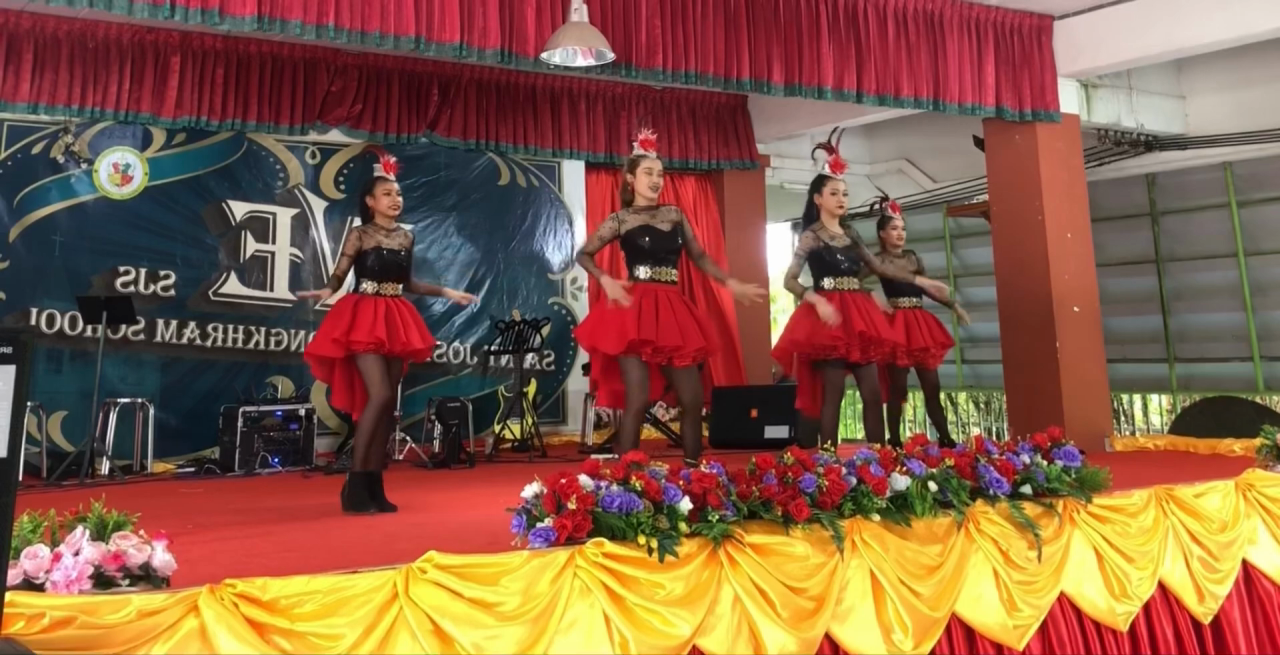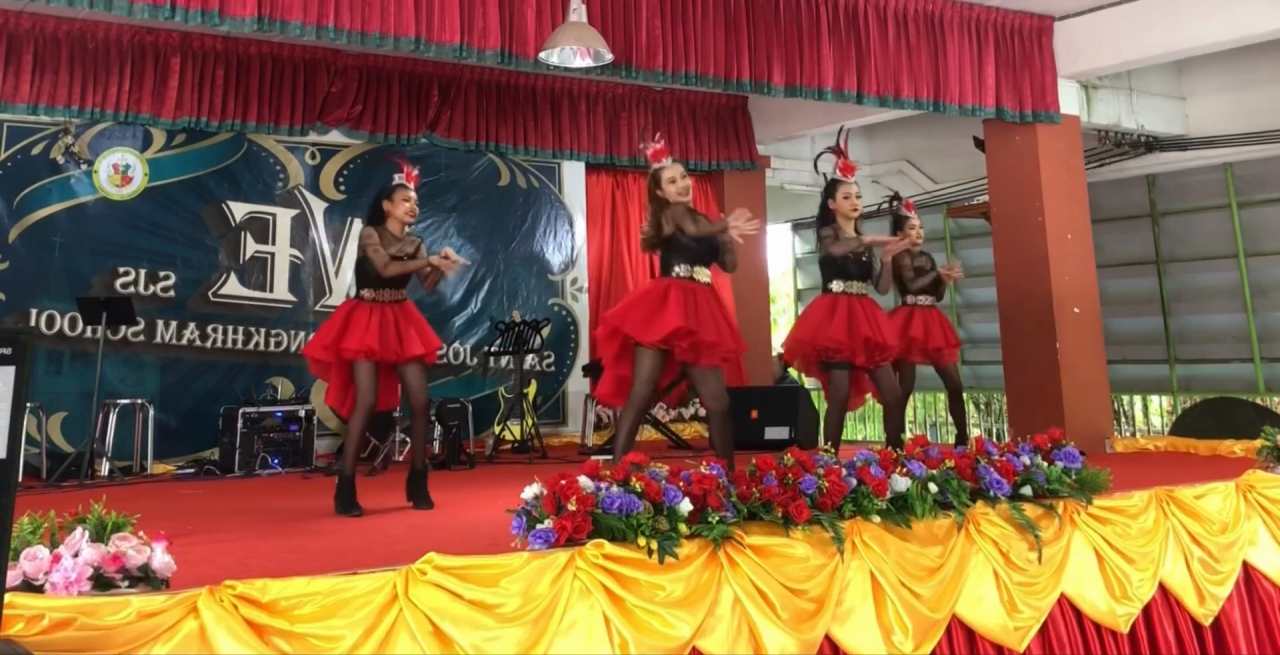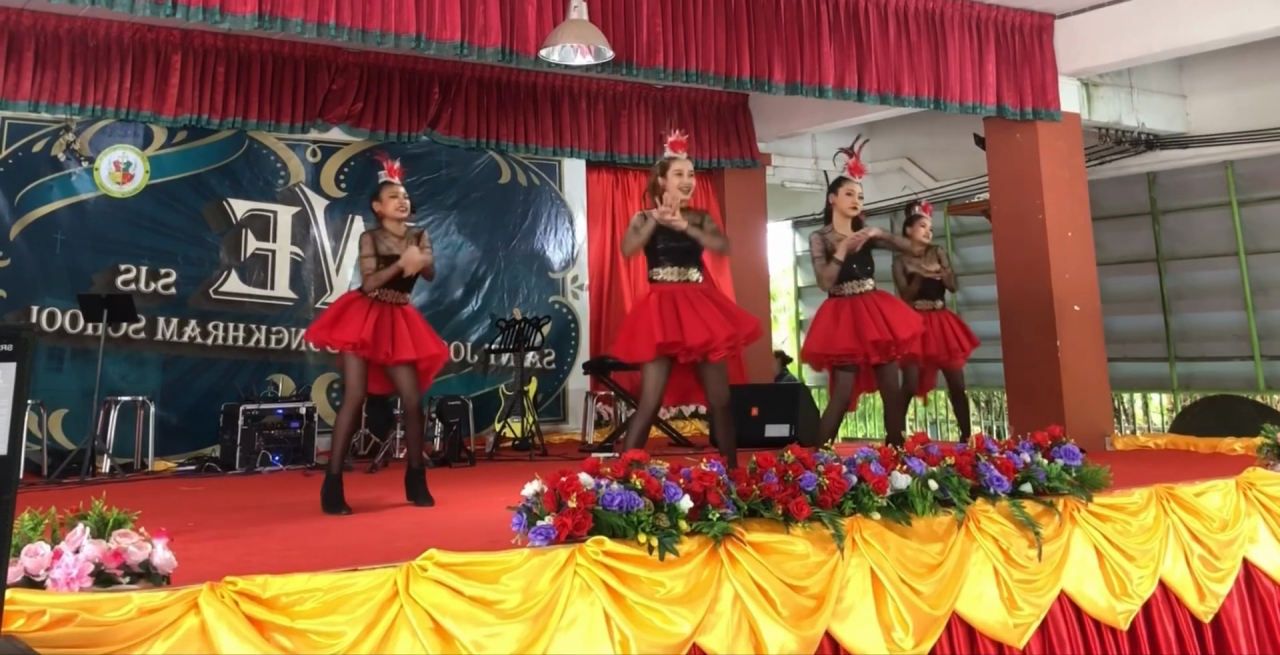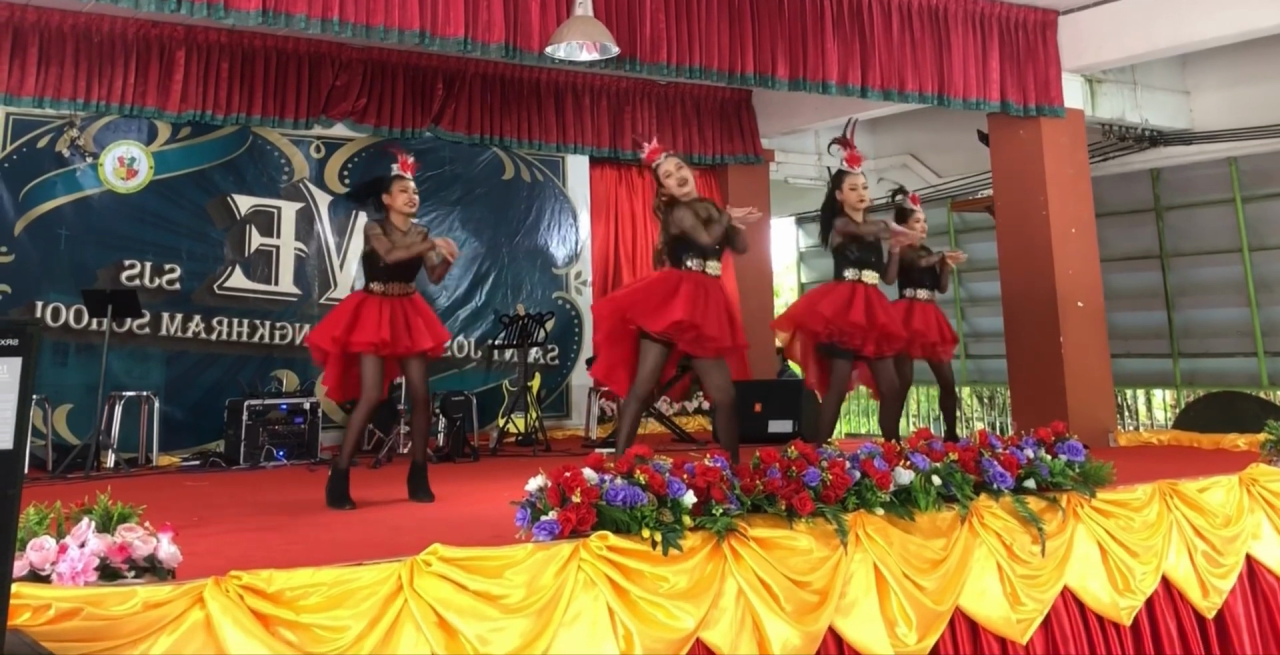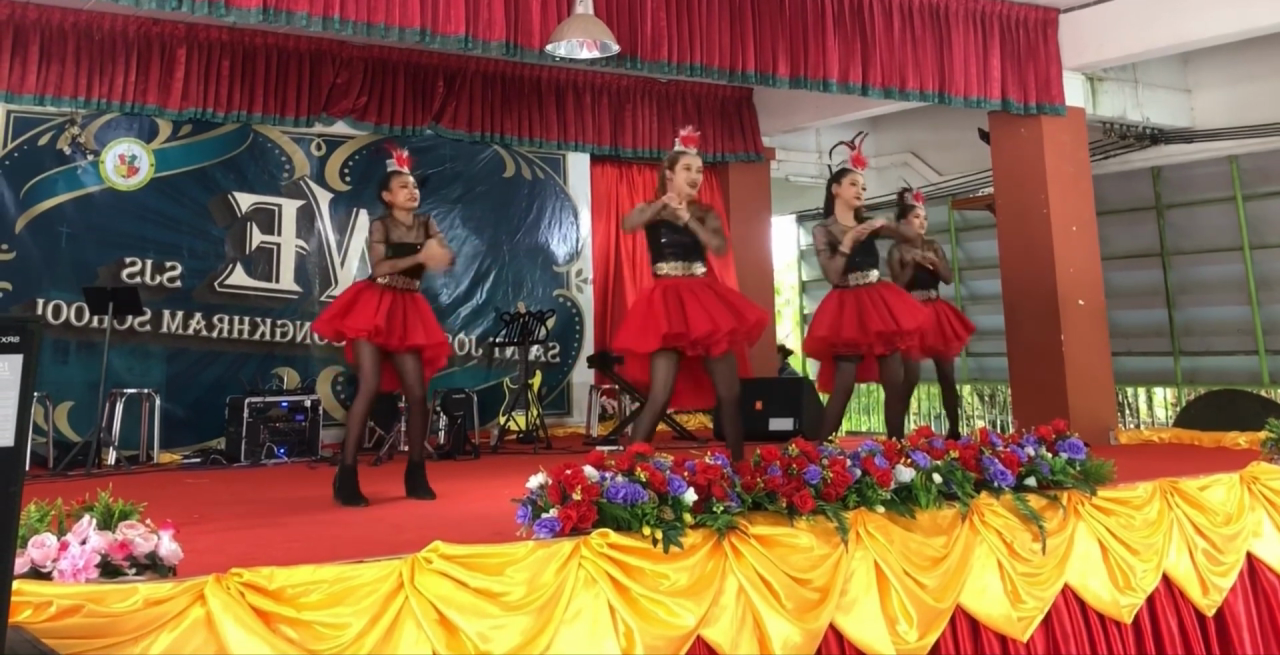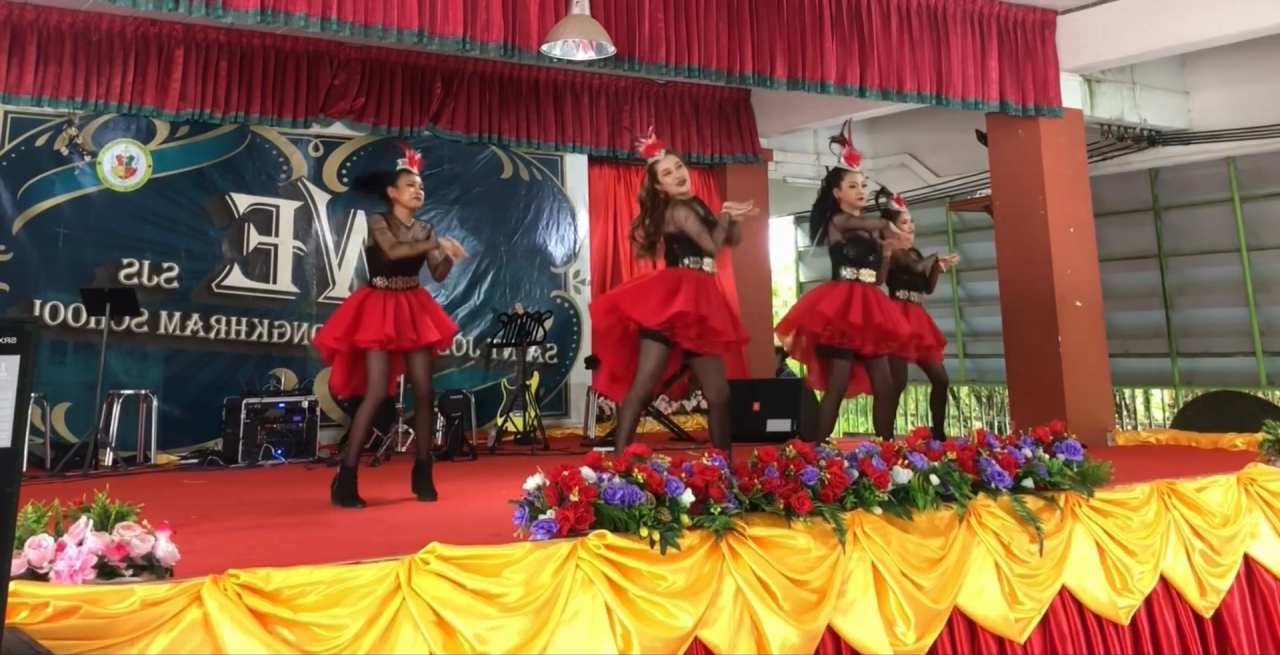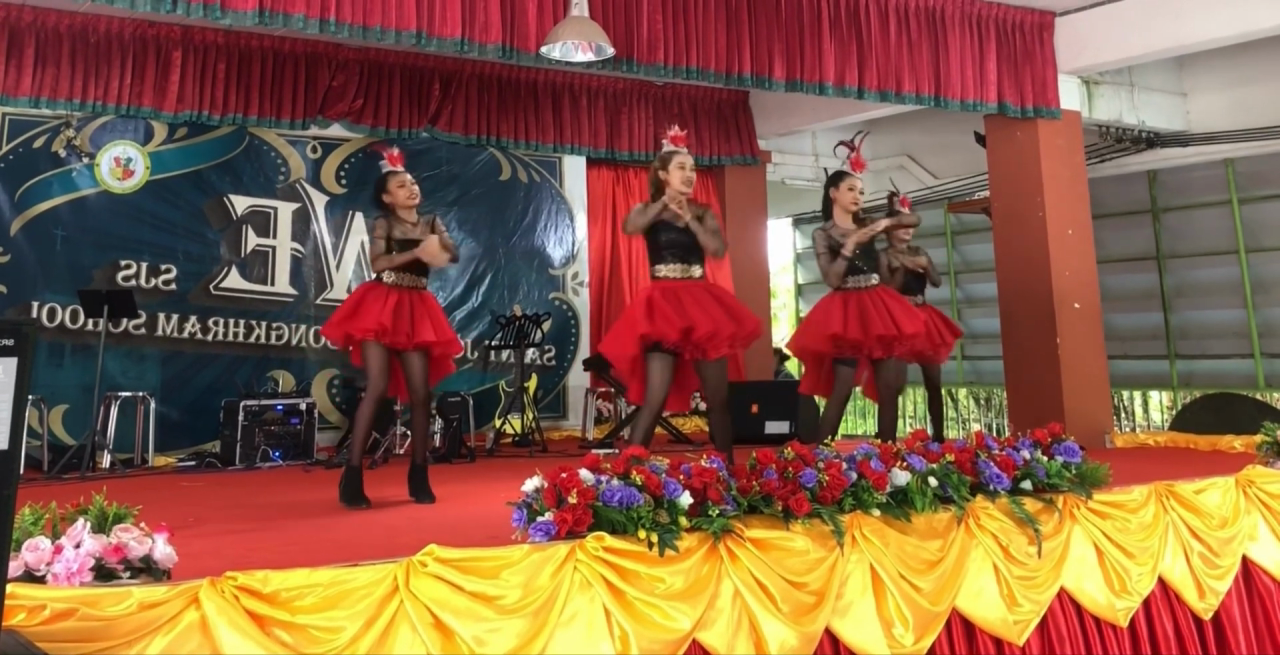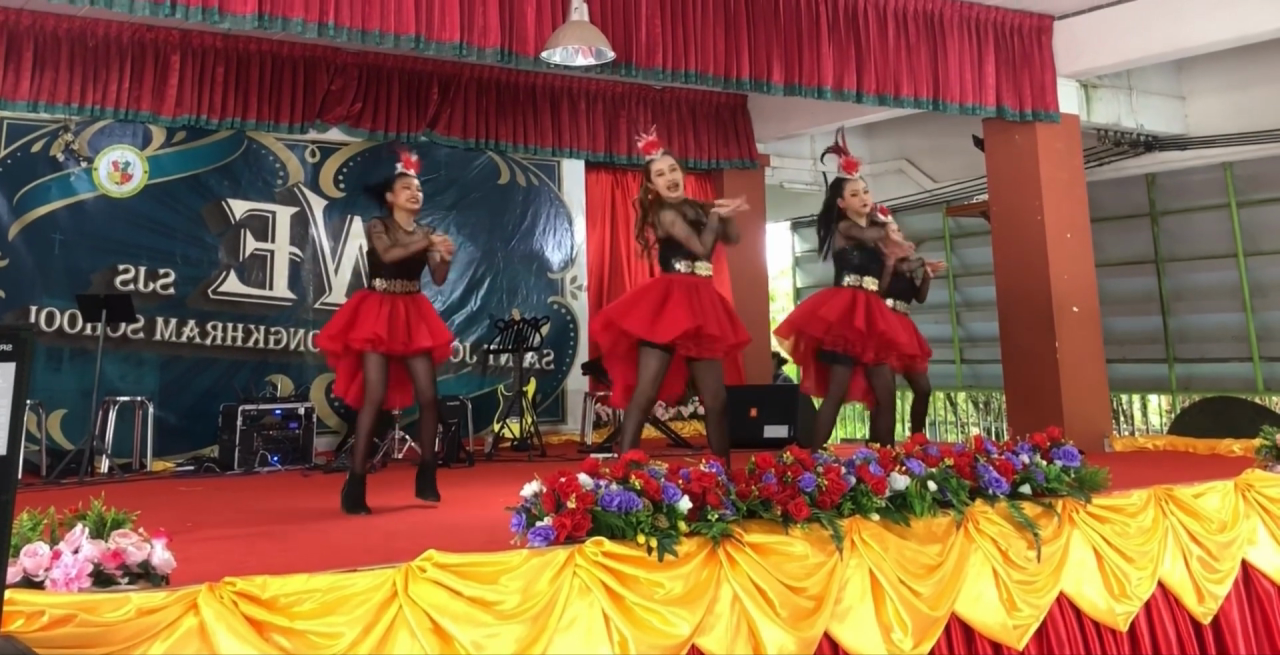
dt=0.4s
person 1, frame 1
left shoulder: (406, 237)
right shoulder: (359, 235)
right elbow: (337, 277)
left wrist: (446, 291)
right wrist: (325, 291)
left hip: (396, 320)
right hip: (363, 318)
left knee: (389, 403)
right knee: (378, 397)
left ankle: (374, 484)
right ankle: (354, 485)
person 1, frame 2
left shoulder: (414, 242)
right shoulder: (370, 235)
left elbow: (429, 282)
right elbow: (386, 269)
left wrist: (442, 261)
right wrist: (430, 261)
left hip: (401, 322)
right hip: (366, 320)
left knee: (419, 400)
right knee: (366, 402)
left ankle: (417, 481)
right ankle: (346, 488)
person 1, frame 3
left shoulder: (419, 236)
right shoulder: (369, 239)
left elbow: (429, 274)
right elbow: (369, 283)
left wrist: (419, 257)
right wrist: (400, 263)
left hip: (399, 323)
right hip: (364, 318)
left knee: (412, 402)
right knee: (354, 397)
left ankle: (416, 480)
right ankle: (332, 483)
person 1, frame 4
left shoulder: (421, 234)
right shoulder: (375, 228)
left elbow: (436, 277)
right elbow: (390, 255)
left wrist: (446, 255)
right wrist: (430, 244)
left hip: (408, 316)
right hip: (374, 314)
left knee: (421, 395)
right knee: (371, 397)
left ankle: (418, 476)
right ankle: (339, 478)
person 1, frame 5
left shoulder: (426, 223)
right shoulder: (379, 226)
left elbow: (446, 259)
right elbow: (380, 268)
left wrist: (436, 249)
right wrist: (419, 257)
left hip: (408, 312)
right hip: (375, 307)
left knee: (417, 395)
right knee: (370, 388)
left ankle: (416, 474)
right ankle: (347, 476)
person 1, frame 6
left shoulder: (424, 231)
right shoulder: (379, 222)
left elbow: (439, 275)
right elbow: (393, 251)
left wrist: (447, 253)
right wrist: (435, 244)
left hip: (414, 311)
right hip: (379, 309)
left knee: (423, 392)
right knee: (377, 393)
left ankle: (422, 471)
right ankle: (346, 477)
person 1, frame 7
left shoulder: (431, 223)
right shoulder: (383, 223)
left elbow: (451, 254)
right elbow: (377, 263)
left wrist: (438, 246)
right wrist: (417, 252)
left hip: (415, 310)
right hip: (381, 306)
left knee: (421, 395)
right knee: (377, 389)
left ankle: (418, 474)
right ankle: (352, 474)
person 1, frame 8
left shoulder: (427, 232)
right shoulder: (377, 226)
left elbow: (440, 279)
right elbow: (387, 255)
left wrist: (444, 256)
right wrist: (427, 243)
left hip: (413, 316)
right hip: (377, 313)
left knee: (427, 397)
right knee: (375, 397)
left ankle: (426, 474)
right ankle: (356, 482)
person 2, frame 1
left shoulder: (676, 216)
right shoulder: (620, 220)
left elbow: (701, 259)
right elbow: (583, 255)
left wrist: (731, 283)
right wrist: (605, 280)
left hip: (672, 310)
right hip: (635, 311)
left knee: (693, 400)
right knee: (637, 401)
person 2, frame 2
left shoulder: (706, 224)
right shoulder: (670, 214)
left elbow: (730, 265)
right elbow: (697, 228)
left wrist: (730, 233)
right wrist: (727, 229)
left hip: (699, 311)
right hip: (665, 306)
left knee: (719, 404)
right knee: (638, 397)
person 2, frame 3
left shoulder: (700, 218)
right shoulder: (645, 218)
left elbow: (722, 246)
right elbow: (627, 250)
left wrist: (683, 224)
right wrist: (657, 217)
left hip: (701, 309)
right hip: (661, 311)
left knee: (720, 401)
right knee: (650, 402)
left ankle: (732, 473)
person 2, frame 4
left shoulder: (712, 209)
right shoulder: (679, 211)
left elbow: (742, 248)
right elbow: (706, 239)
left wrist: (733, 223)
right wrist: (728, 218)
left hip: (704, 304)
right hip: (671, 298)
left knee: (724, 397)
right knee: (640, 390)
person 2, frame 5
left shoulder: (705, 213)
right shoulder: (652, 210)
left elbow: (719, 247)
right elbow: (626, 225)
left wrist: (688, 216)
right wrist: (662, 203)
left hip: (706, 303)
right hip: (668, 306)
left knee: (730, 394)
right knee: (659, 399)
left ankle: (738, 467)
person 2, frame 6
left shoulder: (699, 208)
right shoulder: (677, 211)
left elbow: (733, 240)
right elbow: (712, 246)
left wrist: (728, 216)
right wrist: (726, 217)
left hip: (700, 305)
right hip: (671, 299)
left knee: (720, 397)
right knee: (641, 389)
person 2, frame 7
left shoulder: (703, 213)
right shoulder: (649, 211)
left elbow: (717, 248)
right elbow: (629, 227)
left wrist: (689, 216)
right wrist: (662, 204)
left hip: (702, 305)
right hip: (664, 307)
left knee: (719, 398)
right knee: (656, 400)
person 2, frame 8
left shoulder: (699, 208)
right shoulder: (664, 214)
left elbow: (733, 237)
right elbow: (700, 246)
left wrist: (724, 213)
right wrist: (715, 215)
left hip: (702, 304)
right hip: (668, 302)
left knee: (717, 402)
right knee: (643, 397)
person 3, frame 1
left shoulder: (851, 236)
right shoulder: (811, 235)
left elbow: (880, 268)
right elbow: (790, 280)
left wrist: (919, 281)
right wrist: (817, 301)
left hip: (858, 314)
right hip: (829, 318)
left knee: (873, 393)
right knee: (833, 395)
person 3, frame 2
left shoulder: (865, 242)
right shoulder: (829, 233)
left elbow: (882, 289)
right elbow: (843, 248)
left wrist: (887, 258)
right wrist: (870, 240)
left hip: (865, 317)
right hip: (834, 318)
left knee: (893, 395)
right knee: (839, 397)
person 3, frame 3
left shoulder: (866, 234)
right shoulder: (819, 237)
left elbow: (909, 247)
right elbow: (825, 283)
left wrist: (875, 235)
right wrist: (842, 250)
left hip: (876, 314)
right hip: (842, 315)
left knee: (892, 395)
right knee: (841, 398)
person 3, frame 4
left shoulder: (874, 231)
right shoulder: (841, 225)
left elbow: (889, 276)
right elbow: (869, 228)
left wrist: (896, 249)
right wrist: (896, 231)
left hip: (870, 309)
right hip: (843, 306)
left knee: (892, 388)
right knee: (837, 388)
person 3, frame 5
left shoulder: (868, 224)
right shoulder: (822, 230)
right elbow: (833, 276)
left wrist: (882, 225)
right wrist: (847, 241)
left hip: (879, 303)
right hip: (847, 306)
left knee: (895, 385)
right knee: (843, 387)
person 3, frame 6
left shoulder: (868, 231)
right shoulder: (839, 220)
left elbow: (879, 276)
right elbow: (880, 223)
left wrist: (886, 250)
right wrist: (890, 228)
left hip: (868, 307)
right hip: (842, 304)
left knee: (884, 386)
right knee: (836, 385)
person 3, frame 7
left shoulder: (866, 225)
right shoulder: (822, 234)
left elbow: (914, 221)
right elbow: (832, 280)
left wrist: (885, 223)
right wrist: (851, 245)
left hip: (878, 307)
right hip: (846, 312)
left knee: (891, 387)
right knee: (841, 390)
person 3, frame 8
left shoulder: (873, 236)
right shoulder: (843, 227)
left elbow: (881, 283)
right elbow: (870, 233)
left wrist: (891, 256)
right wrist: (894, 241)
left hip: (871, 313)
right hip: (843, 311)
left knee: (886, 394)
right knee: (836, 392)
person 4, frame 1
left shoulder: (914, 257)
right shoulder: (879, 261)
left elbow: (928, 289)
left wrist: (954, 306)
left hip: (920, 322)
right hip: (896, 324)
left knee: (932, 387)
right knee: (897, 389)
left ankle: (945, 438)
right ankle: (895, 441)
person 4, frame 2
left shoulder: (927, 257)
right shoulder: (901, 256)
left elbow: (938, 295)
right elbow: (912, 284)
left wrist: (945, 278)
right wrist: (937, 273)
left hip: (932, 322)
right hip: (909, 322)
left knee: (954, 384)
right knee: (905, 388)
left ankle: (963, 438)
person 4, frame 3
left shoulder: (938, 253)
right shoulder: (900, 261)
left elbow: (952, 286)
right elbow: (906, 295)
left wrist: (939, 273)
right wrist: (921, 274)
left hip: (942, 323)
left knee: (957, 387)
right knee: (910, 387)
left ankle: (966, 438)
person 4, frame 4
left shoulder: (930, 254)
right shoulder: (902, 249)
left elbow: (942, 288)
right elbow: (919, 262)
left wrist: (947, 265)
right wrist: (944, 256)
left hip: (930, 317)
right hip: (908, 316)
left knee: (948, 381)
right knee: (904, 381)
left ankle: (951, 434)
person 4, frame 5
left shoulder: (933, 247)
right shoulder: (897, 250)
left elbow: (948, 278)
right elbow: (898, 282)
left wrist: (933, 261)
right wrist: (915, 261)
left hip: (936, 313)
left knee: (947, 378)
right knee: (911, 377)
left ankle: (954, 431)
person 4, frame 6
left shoulder: (916, 254)
right shoulder: (893, 251)
left elbow: (928, 288)
right elbow: (914, 266)
left wrist: (938, 268)
right wrist: (935, 259)
left hip: (917, 319)
right hip: (899, 317)
left knee: (941, 379)
right knee: (898, 384)
left ankle: (938, 433)
person 4, frame 7
left shoulder: (919, 252)
right shoulder: (883, 256)
left elbow: (936, 282)
right elbow: (889, 288)
left wrist: (925, 267)
right wrist: (904, 267)
left hip: (923, 318)
left knee: (935, 384)
left ankle: (938, 437)
person 4, frame 8
left shoulder: (911, 264)
right shoulder: (882, 259)
left elbow: (920, 298)
right elbow: (883, 283)
left wrist: (927, 276)
left hip: (903, 327)
left knee: (924, 389)
